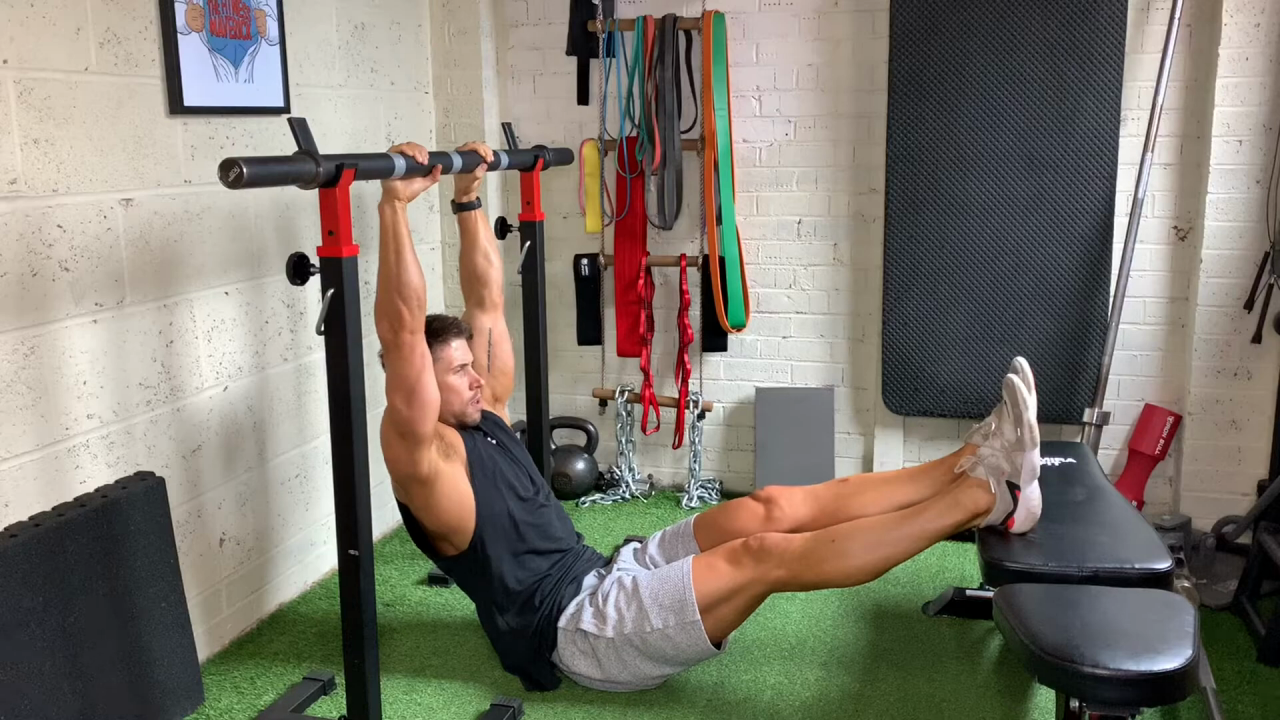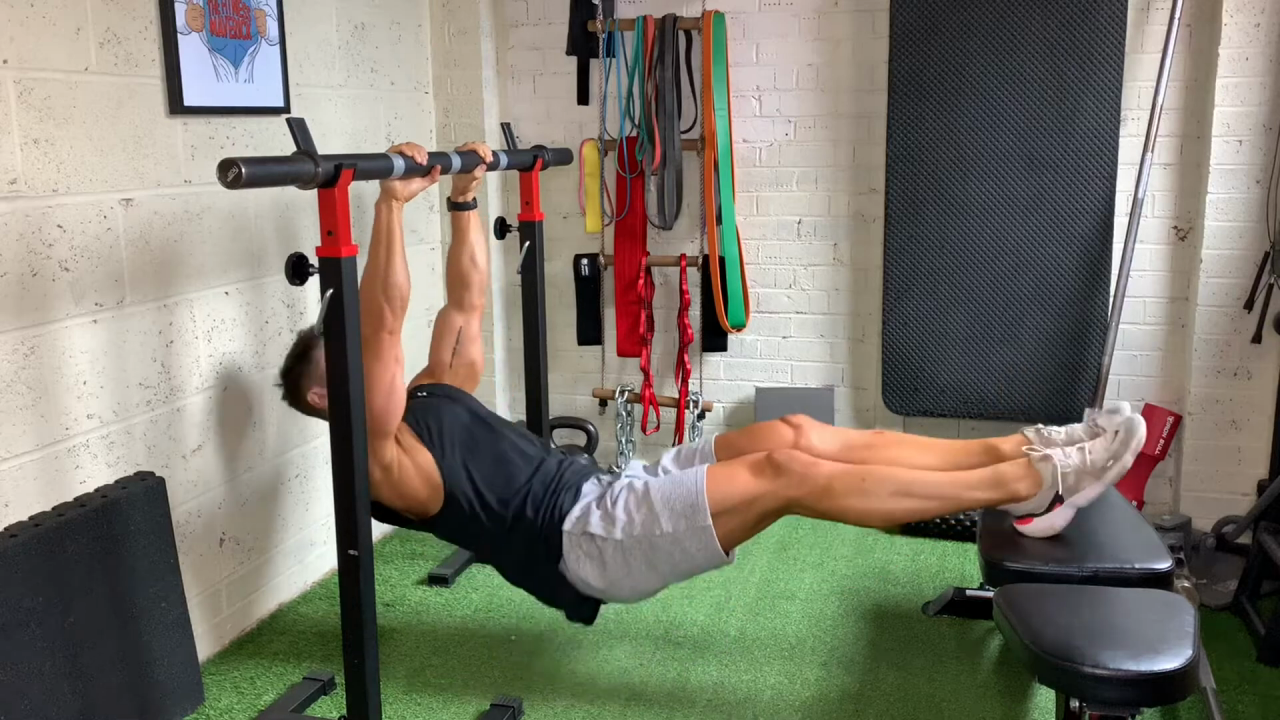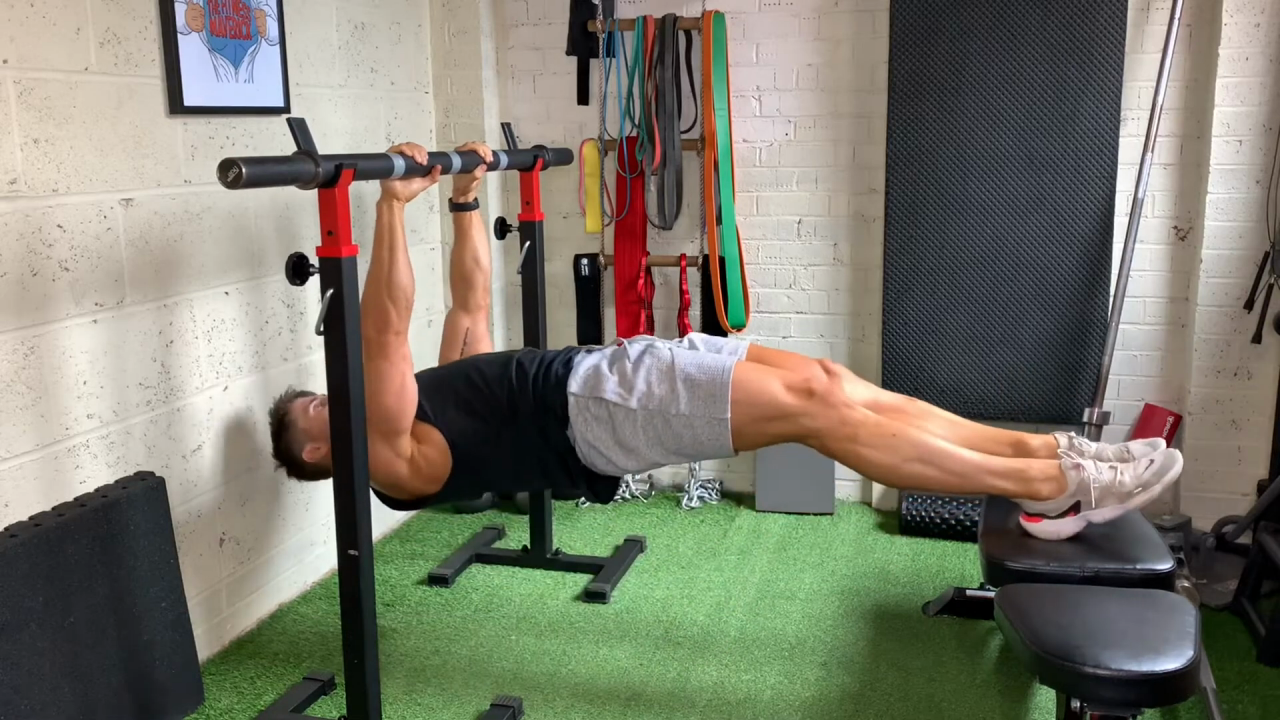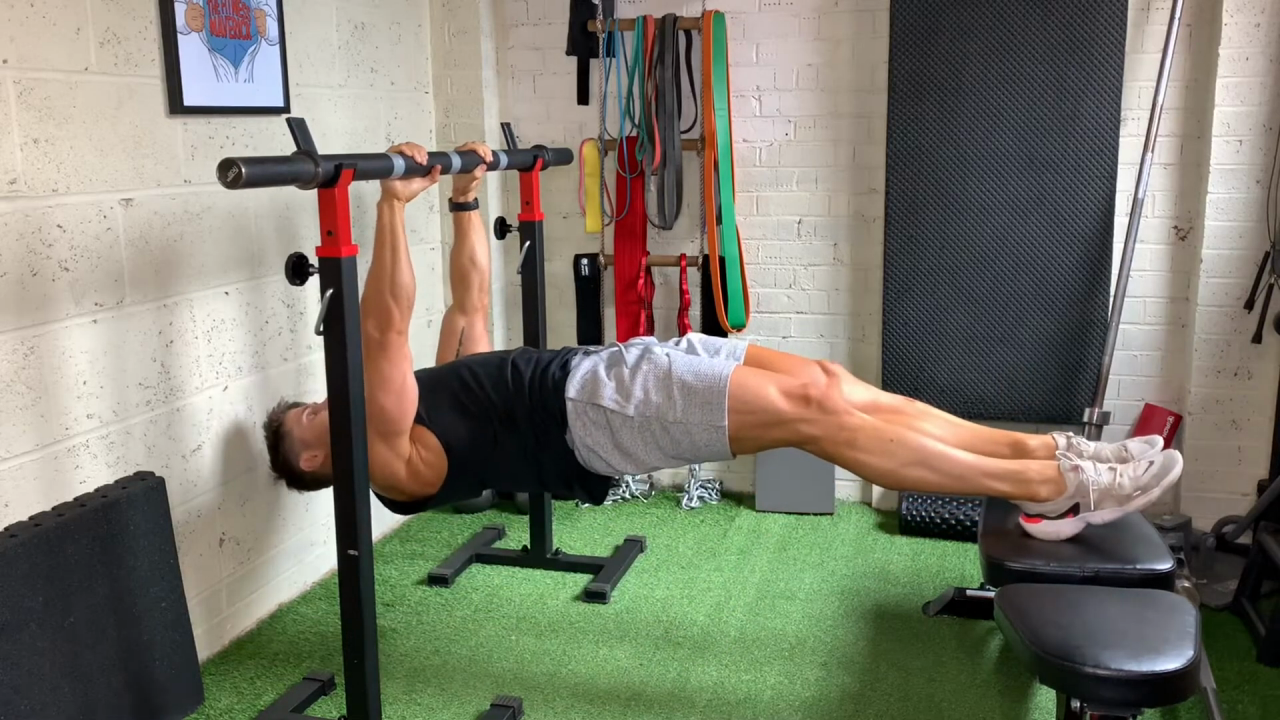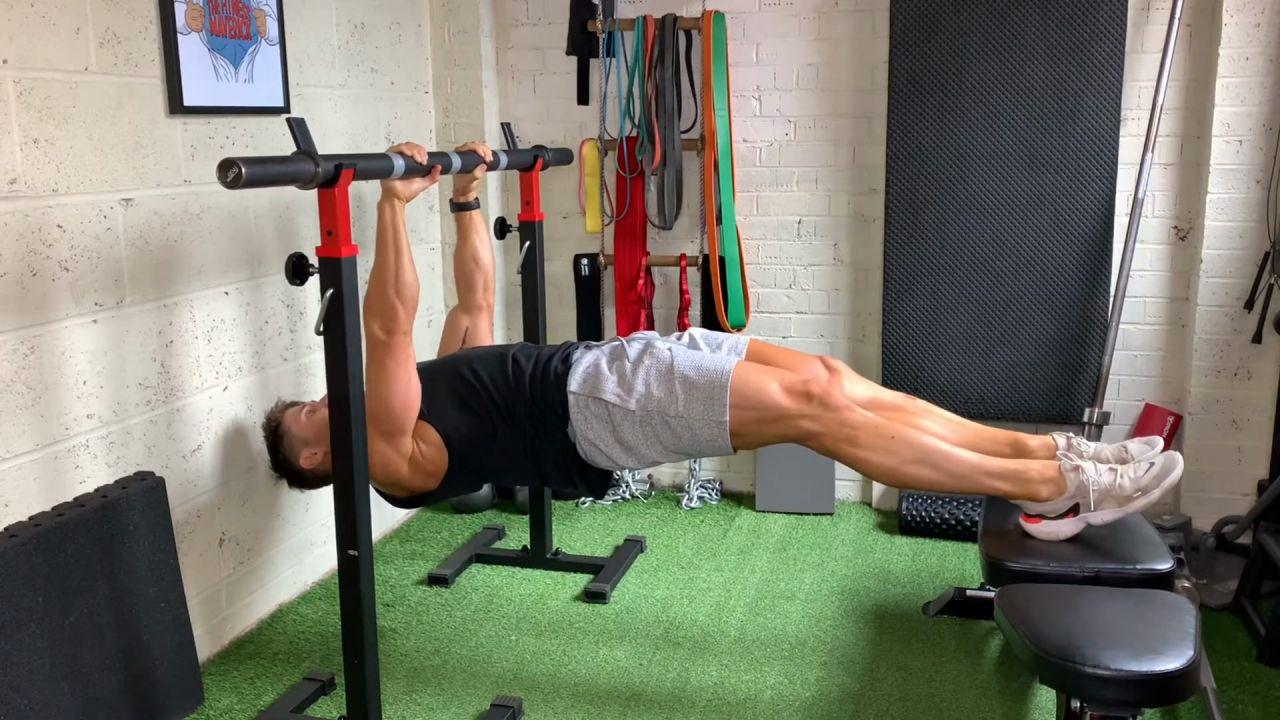
dt=0.7s
person 1, frame 1
left shoulder: (483, 416)
right shoulder: (422, 457)
left elbow: (486, 310)
right elbow: (402, 336)
left wrist: (467, 199)
right wrist: (395, 206)
left hip: (602, 582)
right hip: (579, 630)
left knee: (769, 511)
right knee: (767, 555)
left ankle: (972, 464)
right ankle: (987, 495)
person 1, frame 2
left shoulder: (430, 395)
right shoulder: (376, 457)
left elbow: (466, 306)
right elbow: (380, 326)
left wrist: (464, 200)
right wrist: (390, 205)
left hip: (606, 496)
right hip: (590, 533)
left knee: (795, 435)
right knee: (784, 470)
left ankle: (1021, 453)
right ankle: (1034, 488)
person 1, frame 3
left shoulder: (434, 402)
right shoulder: (395, 459)
left elbow: (470, 306)
right elbow: (384, 331)
left wrist: (465, 198)
right wrist: (391, 205)
left hip: (612, 371)
right hip: (601, 404)
left knee: (828, 382)
right knee: (815, 408)
left ankle: (1045, 452)
right ankle: (1057, 488)
person 1, frame 4
left shoulder: (436, 392)
right shoulder: (391, 458)
left elbow: (469, 307)
right elbow: (383, 327)
left wrist: (465, 201)
right wrist: (391, 205)
left hip: (611, 369)
right hip: (596, 408)
left knee: (826, 385)
right knee: (812, 410)
left ankle: (1044, 453)
right ankle: (1056, 489)
person 1, frame 5
left shoulder: (433, 387)
right shoulder: (392, 455)
left elbow: (476, 302)
right elbow: (388, 323)
left wrist: (467, 198)
right wrist: (391, 204)
left hip: (611, 362)
right hip: (598, 402)
left knee: (828, 380)
right knee: (815, 406)
left ankle: (1043, 450)
right ankle: (1056, 488)
